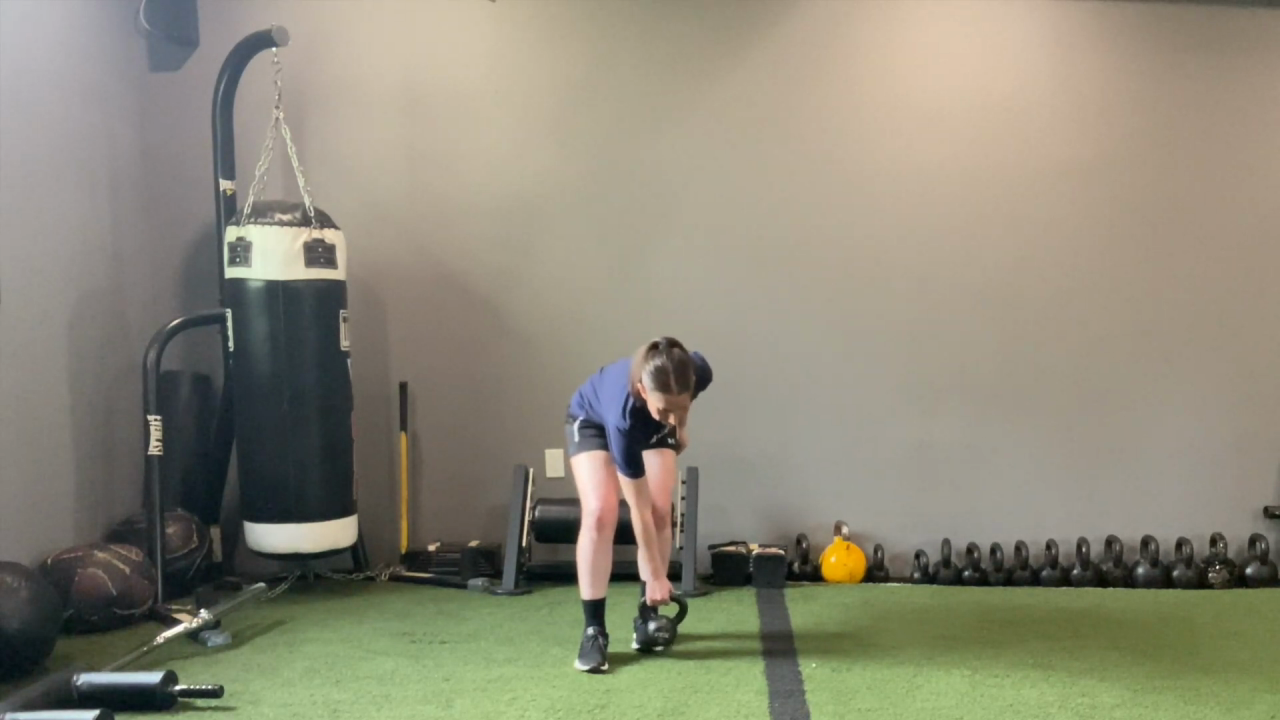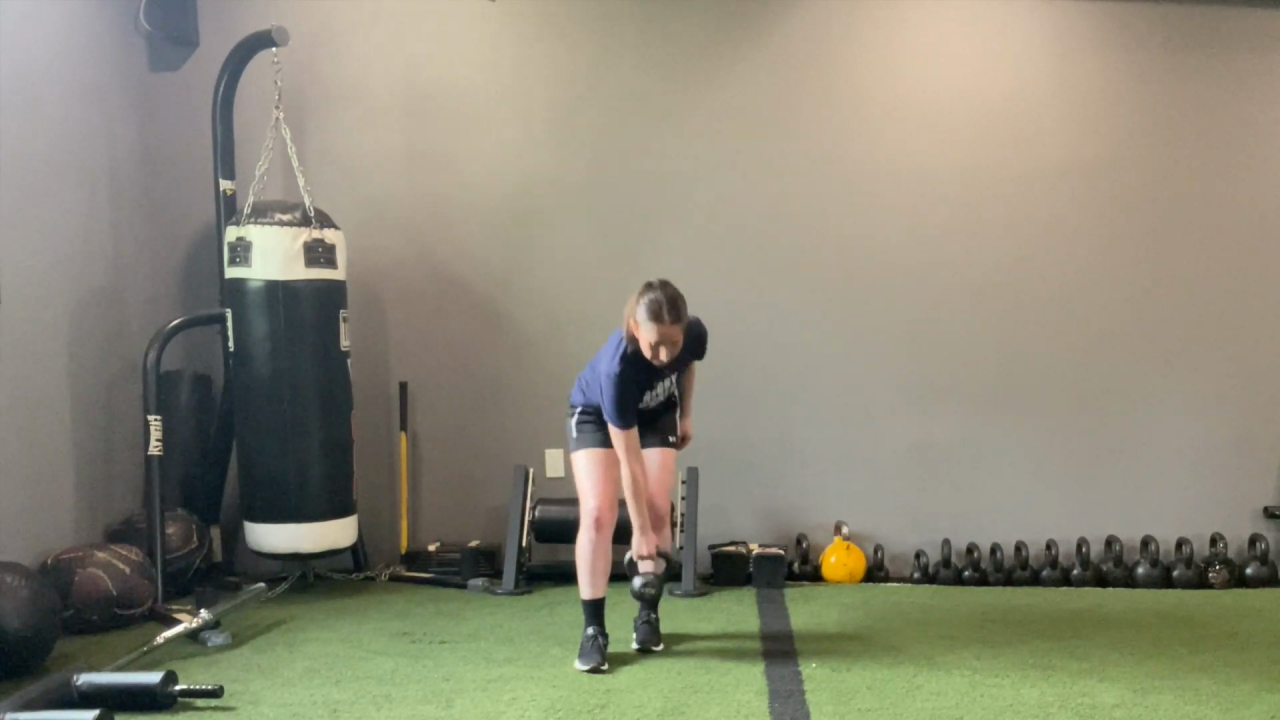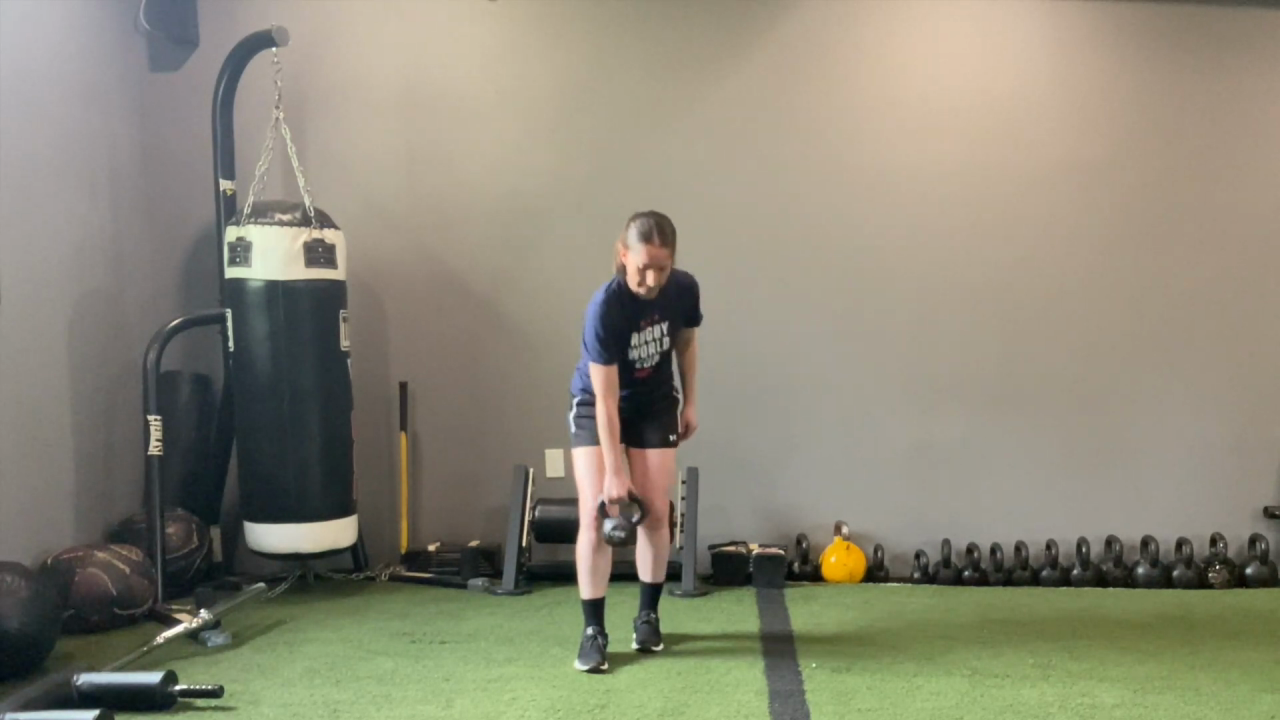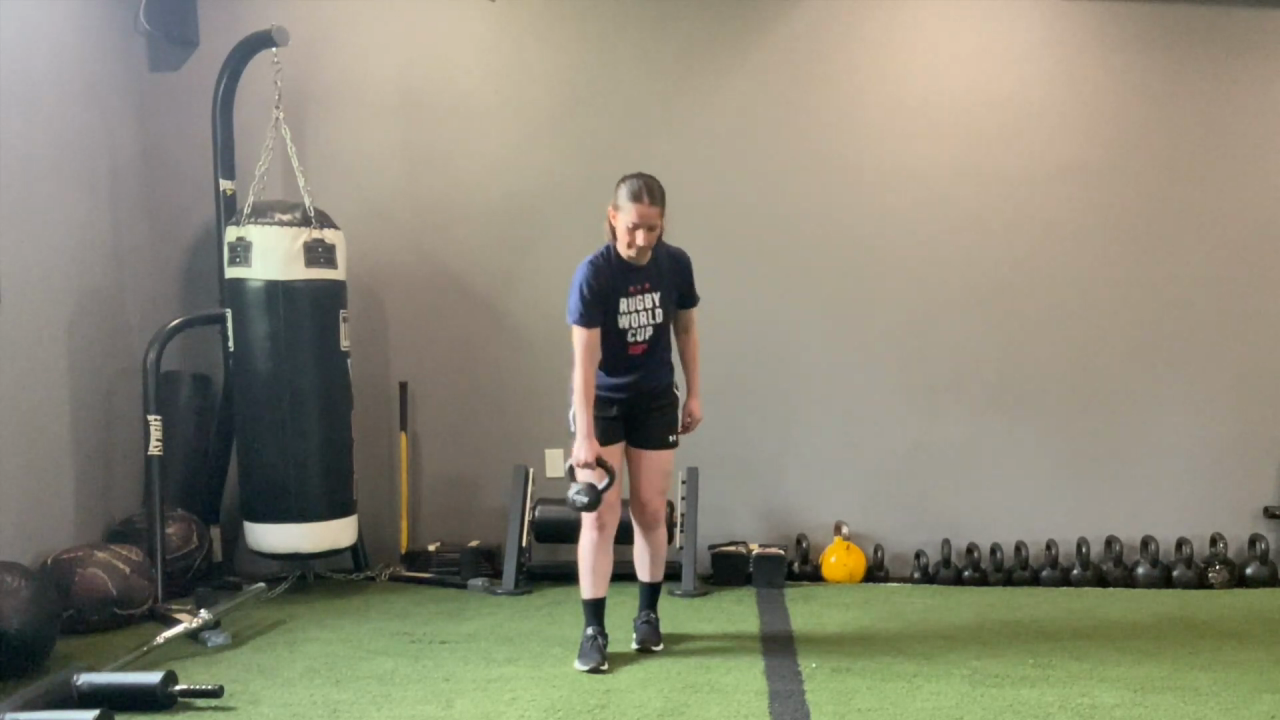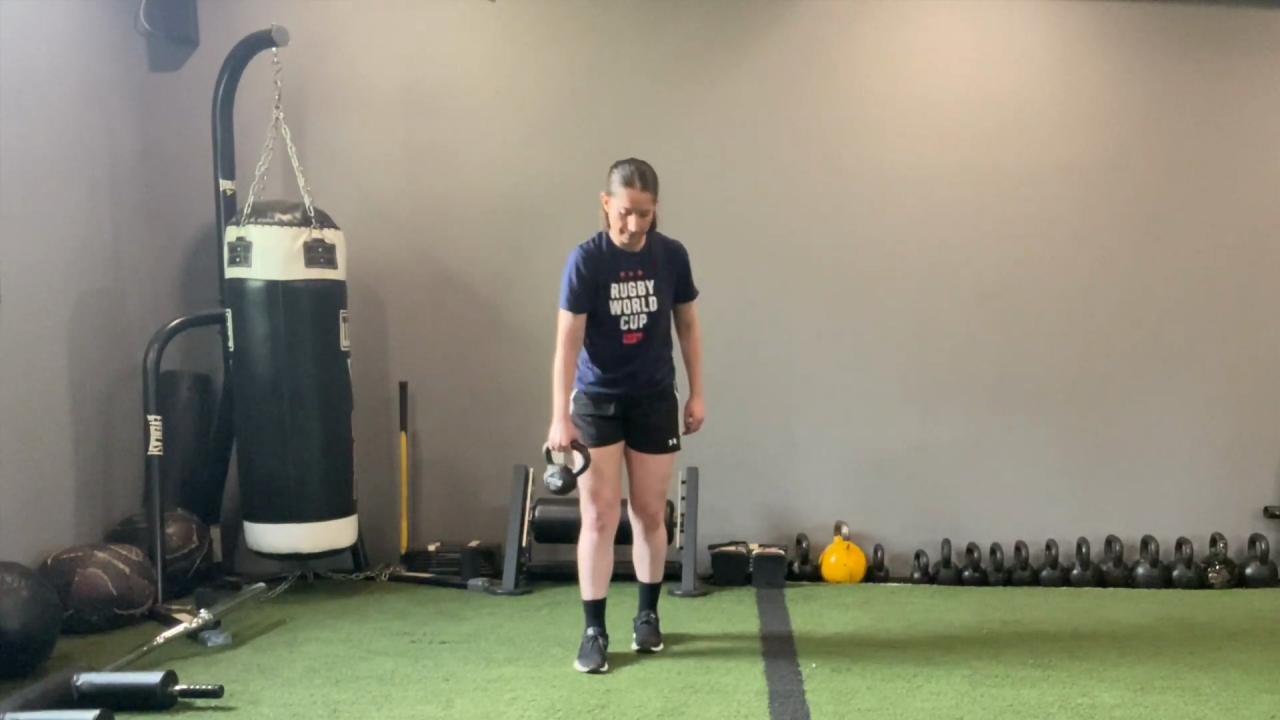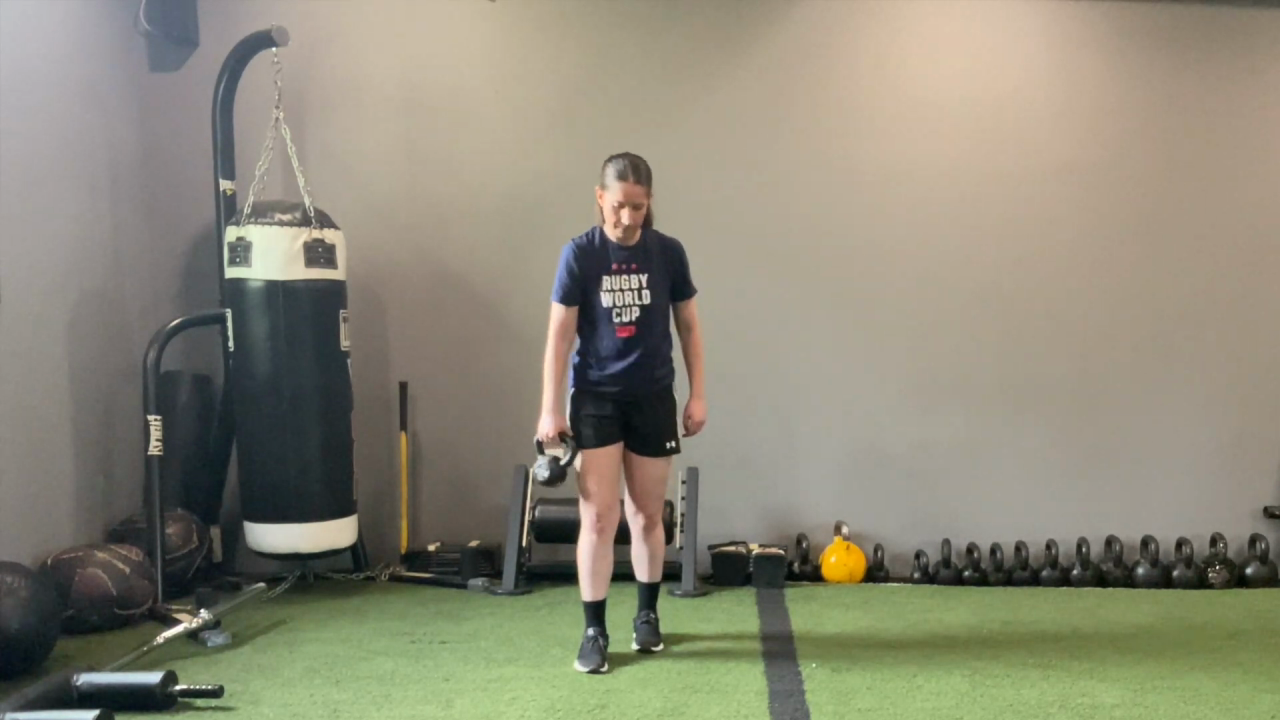
dt=0.3s
person 1, frame 1
left shoulder: (698, 372)
right shoulder: (626, 415)
right elbow: (638, 510)
left wrist: (680, 428)
right wrist: (656, 575)
left hip: (653, 430)
right hip: (592, 421)
left knee: (662, 511)
right knee: (600, 514)
right ankle: (593, 630)
person 1, frame 2
left shoulder: (695, 332)
right shoulder: (617, 366)
right elbow: (629, 463)
left wrist: (685, 414)
right wrist: (640, 532)
left hip: (655, 415)
right hip: (595, 416)
left knee: (659, 511)
right knee: (598, 515)
left ankle: (648, 616)
right ankle: (593, 631)
person 1, frame 3
left shoulder: (684, 288)
right shoulder: (605, 306)
right elbow: (607, 400)
left wrist: (689, 402)
right wrist: (613, 472)
left hip: (656, 404)
right hip: (595, 404)
left knee: (655, 510)
right knee: (598, 513)
left ankle: (648, 615)
right ankle: (593, 630)
person 1, frame 4
left shoulder: (676, 264)
right shoulder: (594, 273)
left elbow: (685, 329)
right elbow: (585, 360)
left wrist: (693, 393)
right wrist: (584, 437)
left hip: (655, 400)
right hip: (602, 401)
left knee: (651, 512)
right knee: (599, 515)
left ankle: (648, 615)
right ankle: (593, 631)
person 1, frame 5
left shoulder: (672, 256)
right shoulder: (586, 259)
left elbow: (687, 326)
right elbow: (568, 342)
left wrist: (697, 393)
right wrist: (561, 417)
left hip: (655, 399)
right hip: (597, 400)
left knee: (650, 514)
right knee: (599, 517)
left ankle: (647, 616)
right ankle: (594, 631)
person 1, frame 6
left shoulder: (668, 253)
right shoulder: (580, 253)
left elbow: (688, 326)
right elbow: (560, 333)
left wrist: (697, 395)
right wrist: (550, 408)
left hip: (653, 399)
right hip: (595, 401)
left knee: (647, 515)
right knee: (598, 517)
left ankle: (647, 615)
right ankle: (594, 632)
